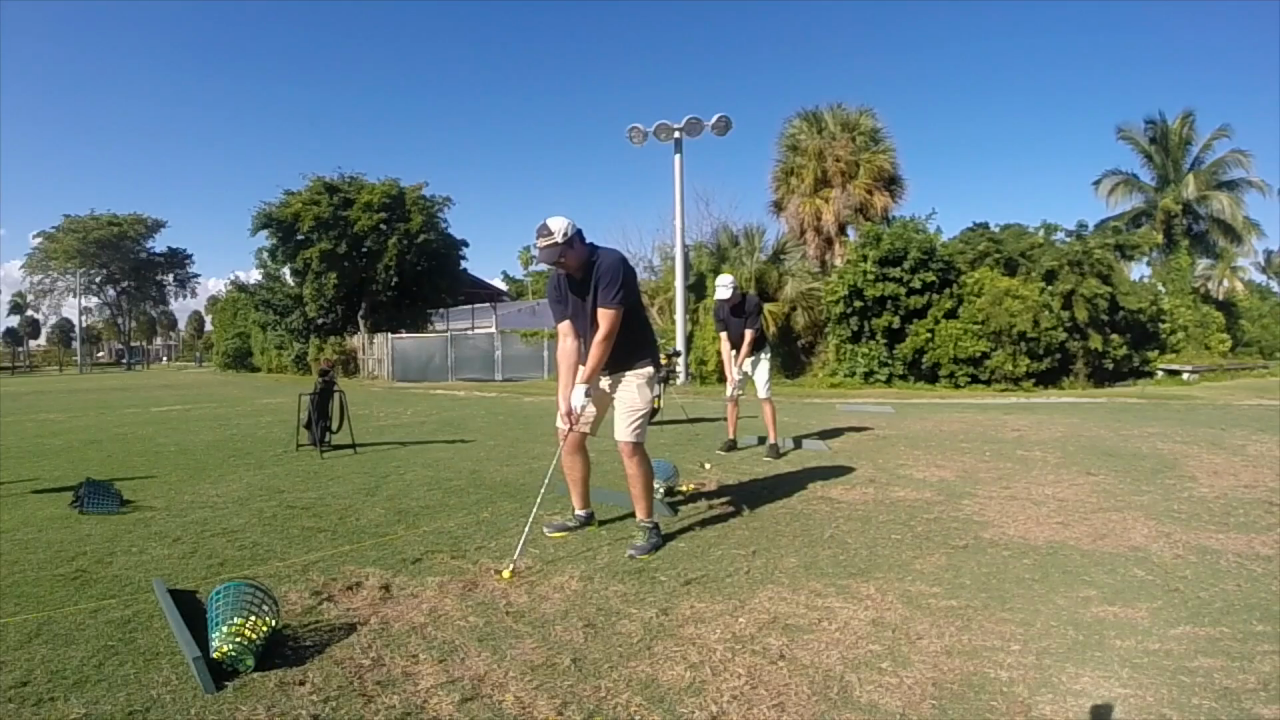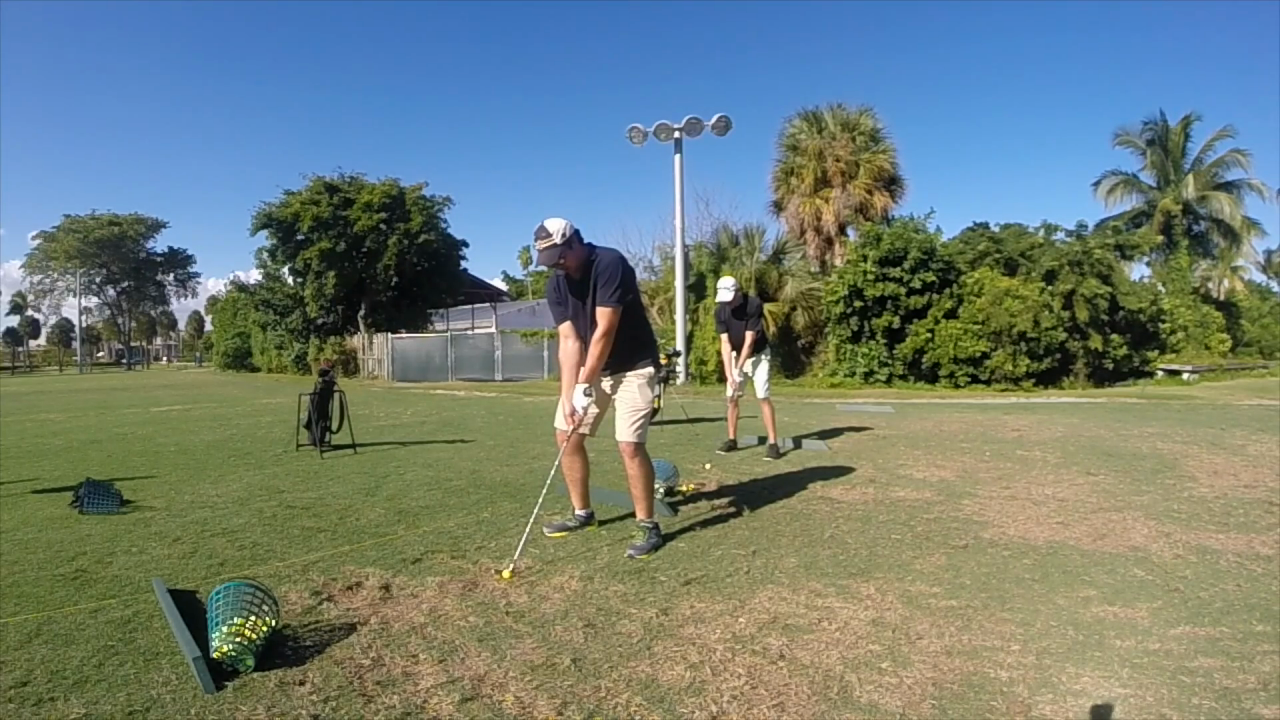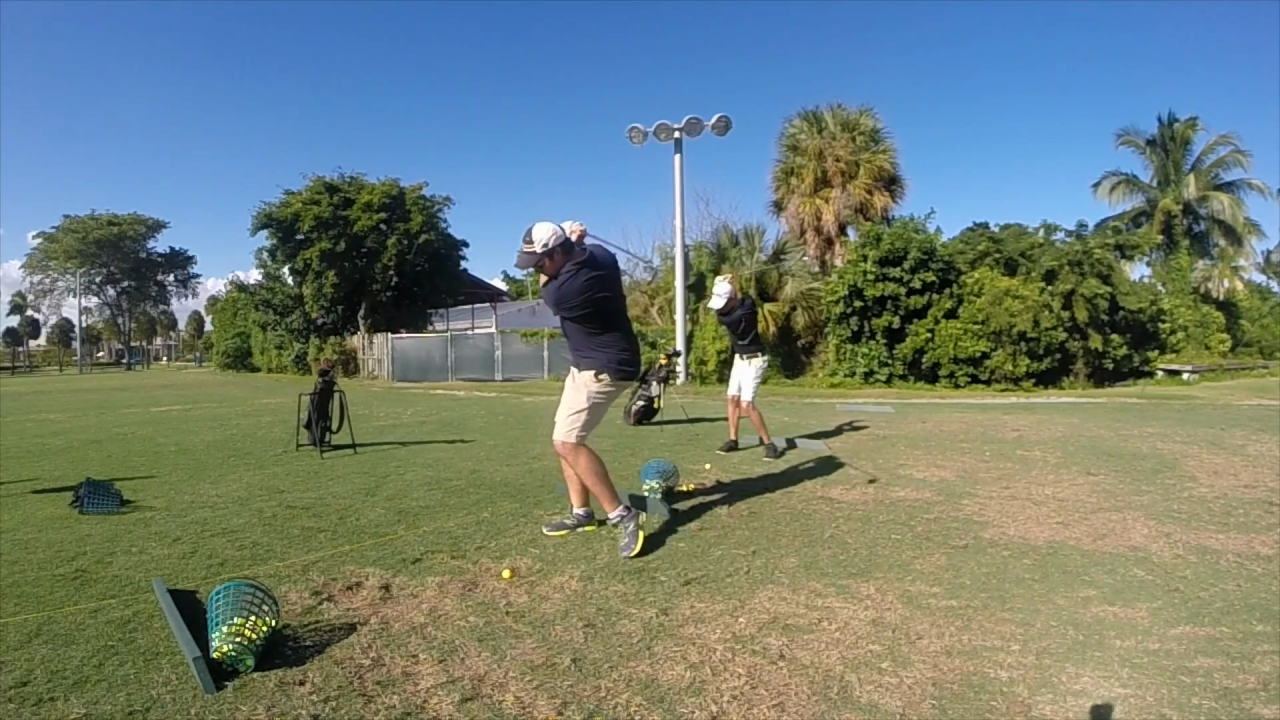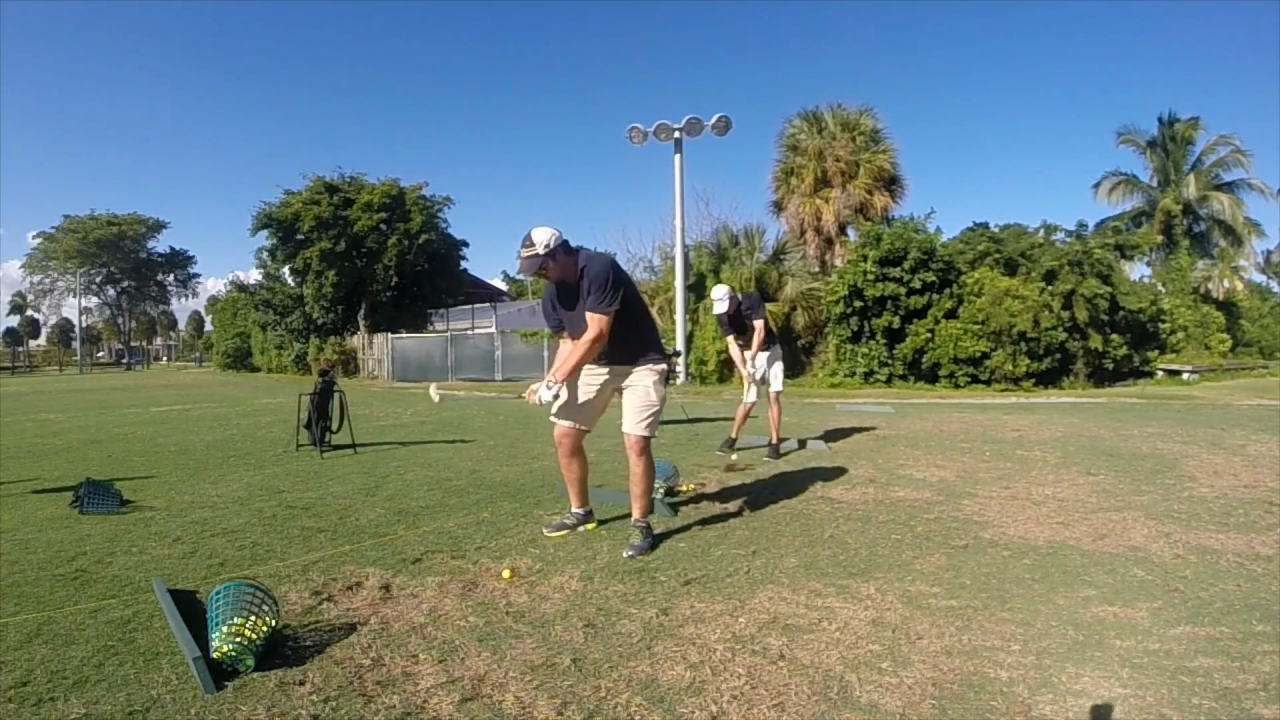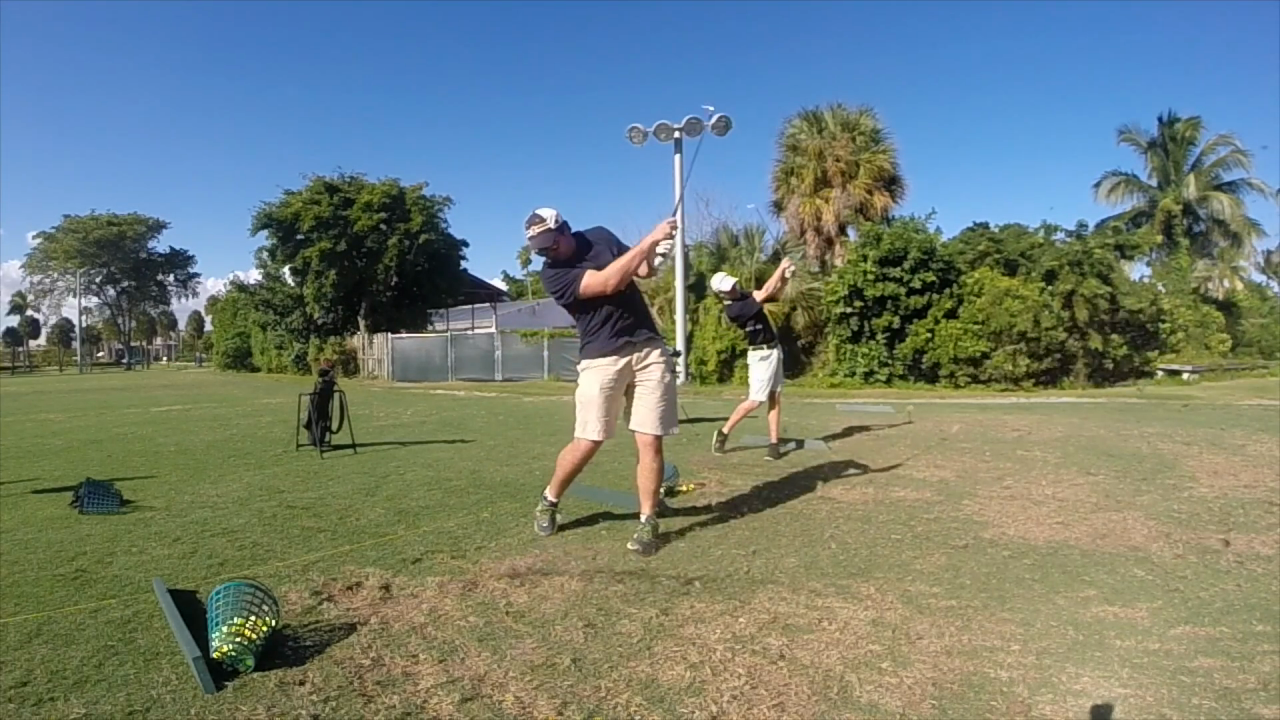
dt=1s
person 1, frame 1
left shoulder: (612, 265)
right shoulder: (557, 282)
left elbow: (606, 333)
right elbow: (567, 339)
left wrist: (582, 386)
right wrist: (563, 395)
left hip: (633, 366)
right hip: (592, 364)
left knee: (629, 444)
right knee: (569, 436)
left ankle: (648, 526)
right ankle: (582, 513)
person 1, frame 2
left shoulder: (610, 264)
right shoulder: (556, 284)
left elbow: (604, 332)
right elbow: (569, 340)
left wrist: (584, 387)
right wrist: (567, 396)
left hip: (633, 366)
right hip: (590, 365)
left knee: (630, 445)
right knee: (567, 435)
left ankle: (648, 526)
right ankle: (582, 513)
person 1, frame 3
left shoulder: (562, 291)
right shoulder: (601, 255)
left wrist: (567, 239)
right wrist: (575, 239)
left hip: (602, 369)
right hip: (594, 363)
left knee: (566, 441)
right knee: (568, 438)
left ankle: (623, 516)
right ankle: (582, 513)
person 1, frame 4
left shoulder: (600, 269)
right shoulder: (553, 291)
left elbow: (596, 335)
right elbow: (568, 341)
left wrist: (556, 379)
right wrist: (551, 381)
left hip: (641, 363)
right hip: (594, 365)
left knee: (636, 443)
right knee: (564, 436)
left ankle: (641, 525)
right ankle: (580, 512)
person 1, frame 5
left shoulder: (599, 237)
right shoulder: (553, 273)
left elbow: (641, 268)
right elbow: (608, 282)
left wrist: (655, 255)
right wrist: (650, 239)
left hip: (649, 350)
right hip: (602, 359)
left knee: (650, 441)
right knee: (586, 443)
left ankle: (648, 522)
right ankle: (550, 499)
person 2, frame 1
left shoulder: (753, 303)
right shoulder: (719, 309)
left elbow: (749, 339)
right elbow: (725, 341)
left wrist: (738, 367)
right wrist: (728, 372)
left hip: (758, 354)
right hip: (736, 354)
left knee: (764, 397)
right knee: (732, 397)
left ankle: (773, 443)
right ankle: (731, 439)
person 2, frame 2
left shoulder: (754, 305)
right shoulder: (720, 311)
left elbow: (749, 340)
right elbow: (725, 343)
left wrist: (739, 369)
right wrist: (729, 374)
left hip: (758, 355)
right hip: (736, 355)
left knee: (763, 397)
right knee: (732, 397)
left ankle: (772, 443)
right ankle: (732, 439)
person 2, frame 3
left shoulder: (733, 319)
right shoulder: (746, 301)
left elbow: (720, 314)
left wrist: (720, 285)
right wrist: (726, 285)
left hip: (752, 361)
right hip: (741, 358)
left knee: (746, 404)
right knee: (732, 399)
left ankle: (769, 443)
right ankle: (733, 440)
person 2, frame 4
left shoulder: (752, 299)
right shoulder: (722, 316)
left elbow: (760, 331)
right elbow: (732, 344)
left wrist: (753, 355)
right wrist: (742, 369)
left hip: (772, 352)
right hip: (750, 357)
left knee: (773, 397)
right knee: (748, 402)
left ankle: (774, 443)
right ankle: (732, 438)
person 2, frame 5
left shoulder: (741, 295)
right shoulder: (734, 309)
left elbow: (770, 291)
right elbow: (766, 292)
left wrist: (784, 276)
right wrist: (781, 266)
left hip: (774, 350)
right hip: (760, 355)
left knee: (775, 398)
right knee: (755, 401)
left ankle: (774, 443)
right ankle: (723, 432)
